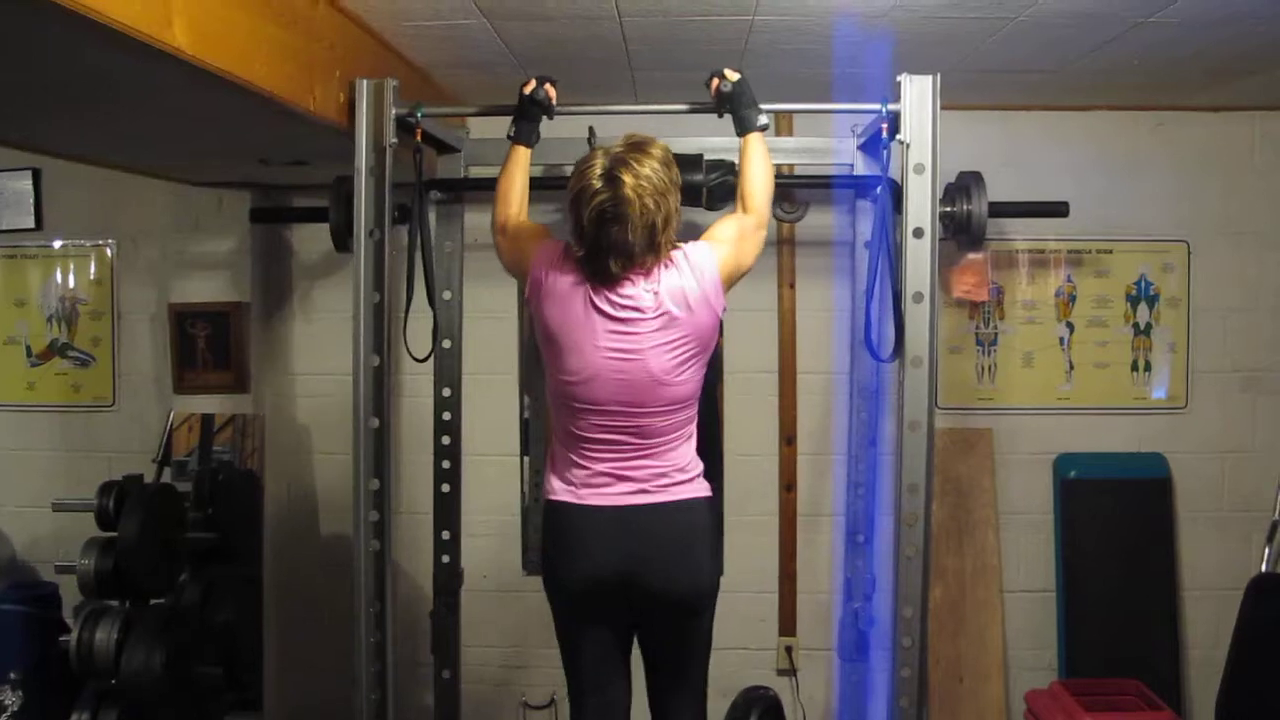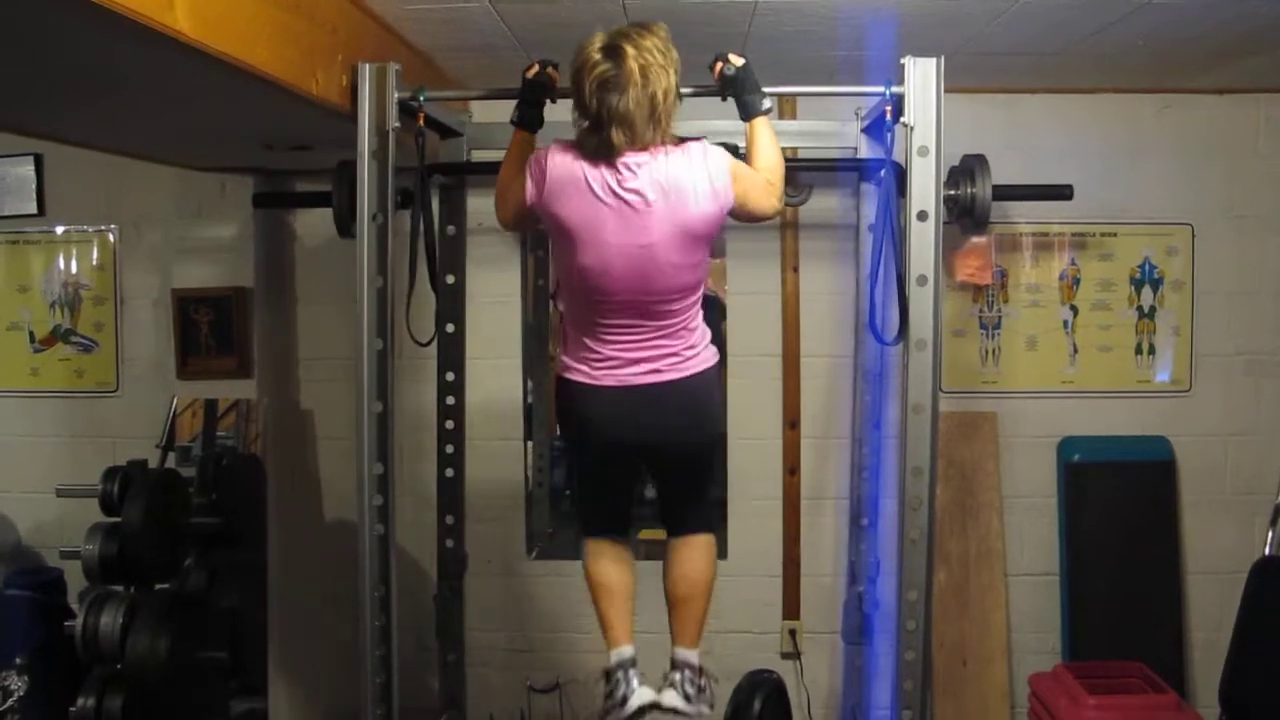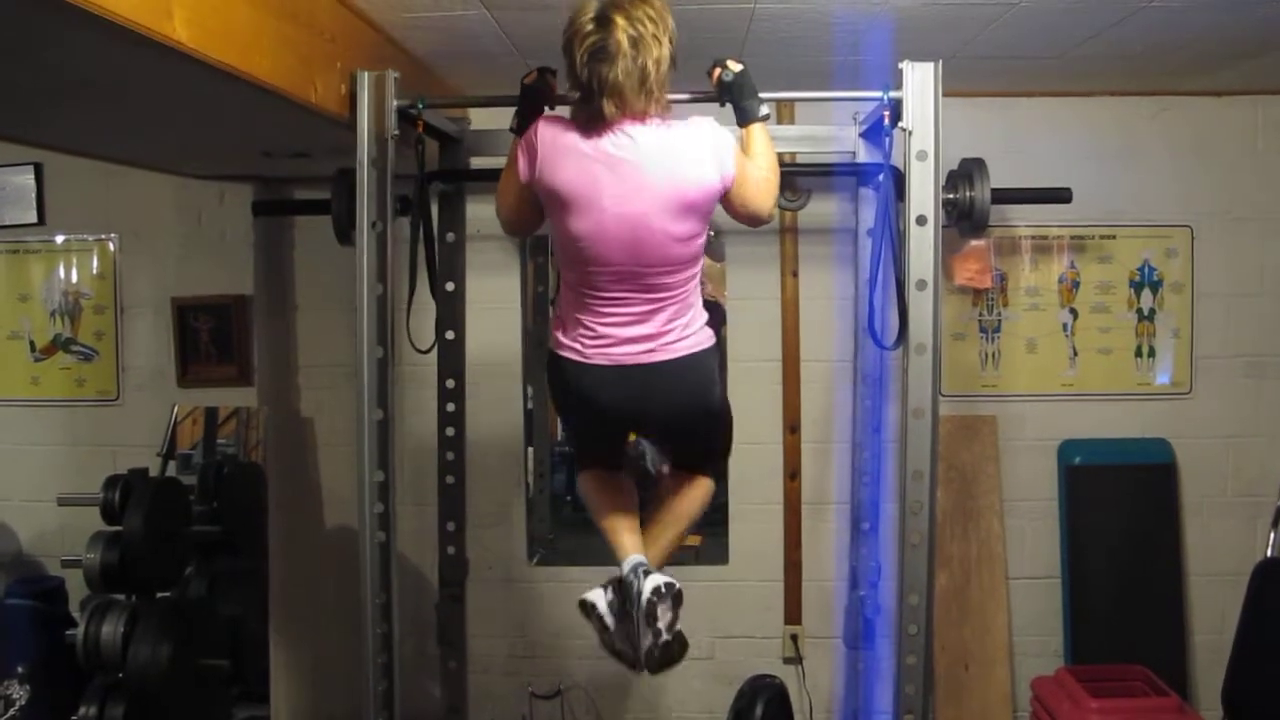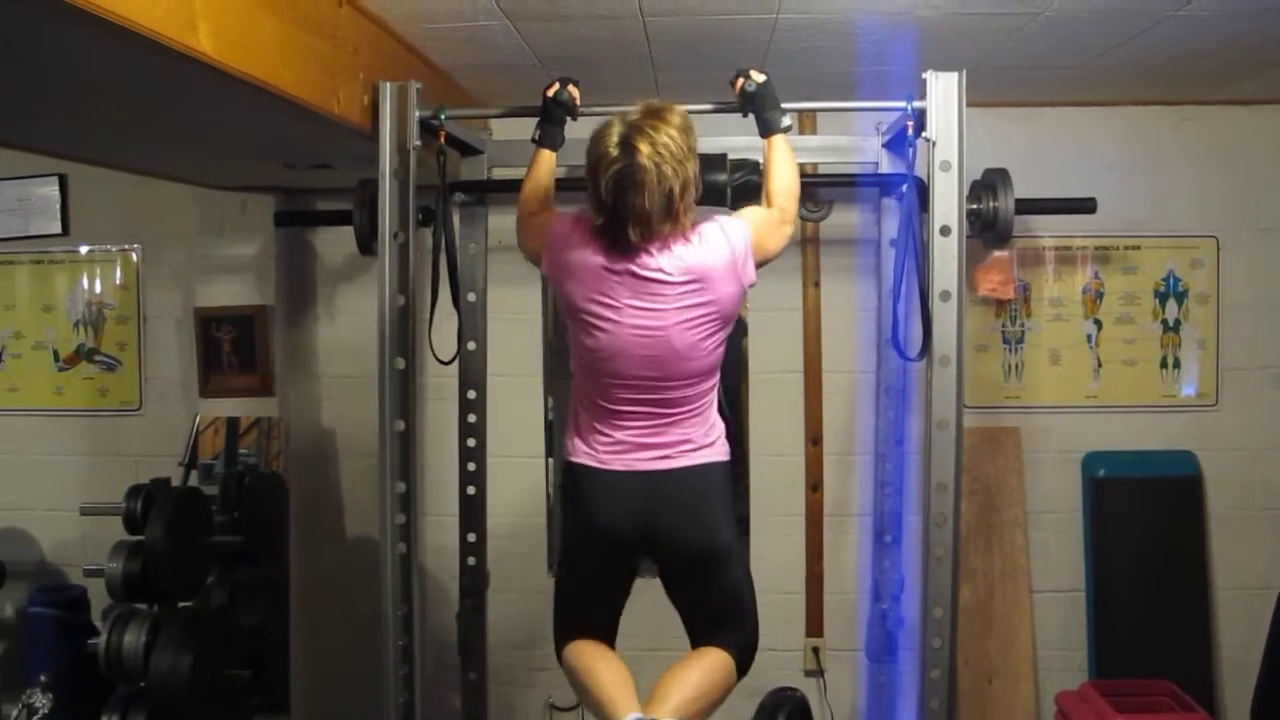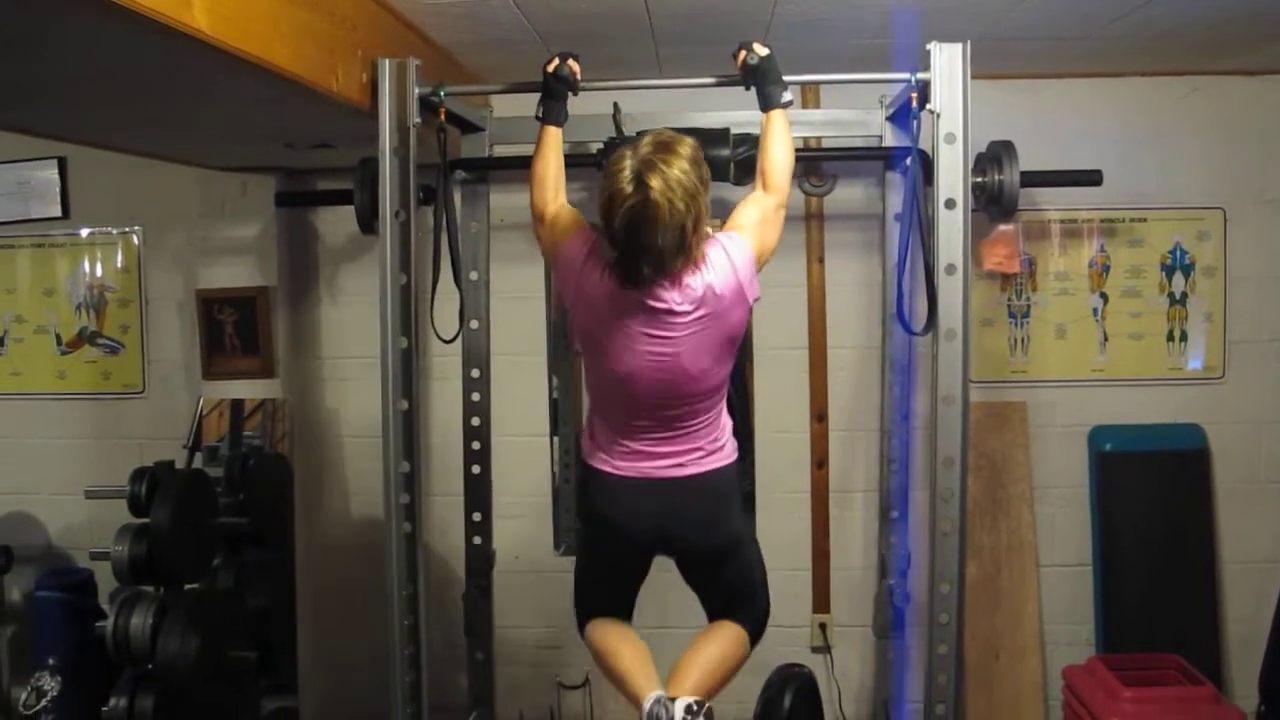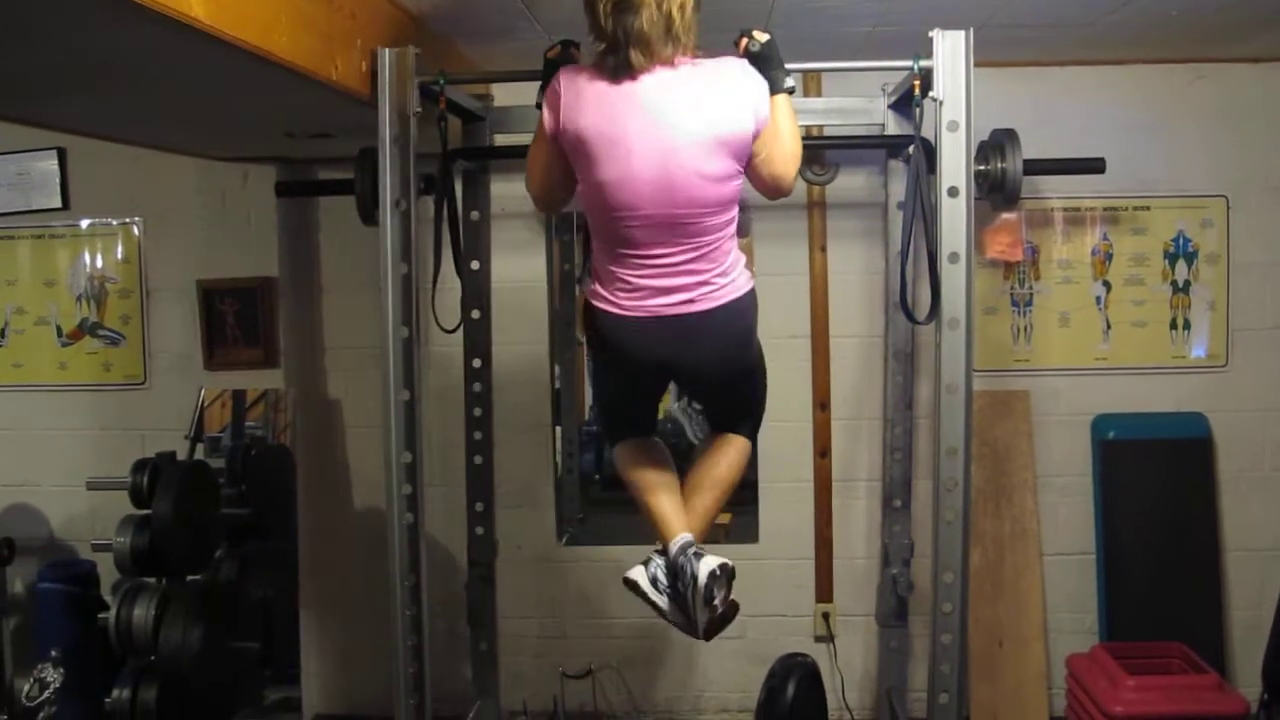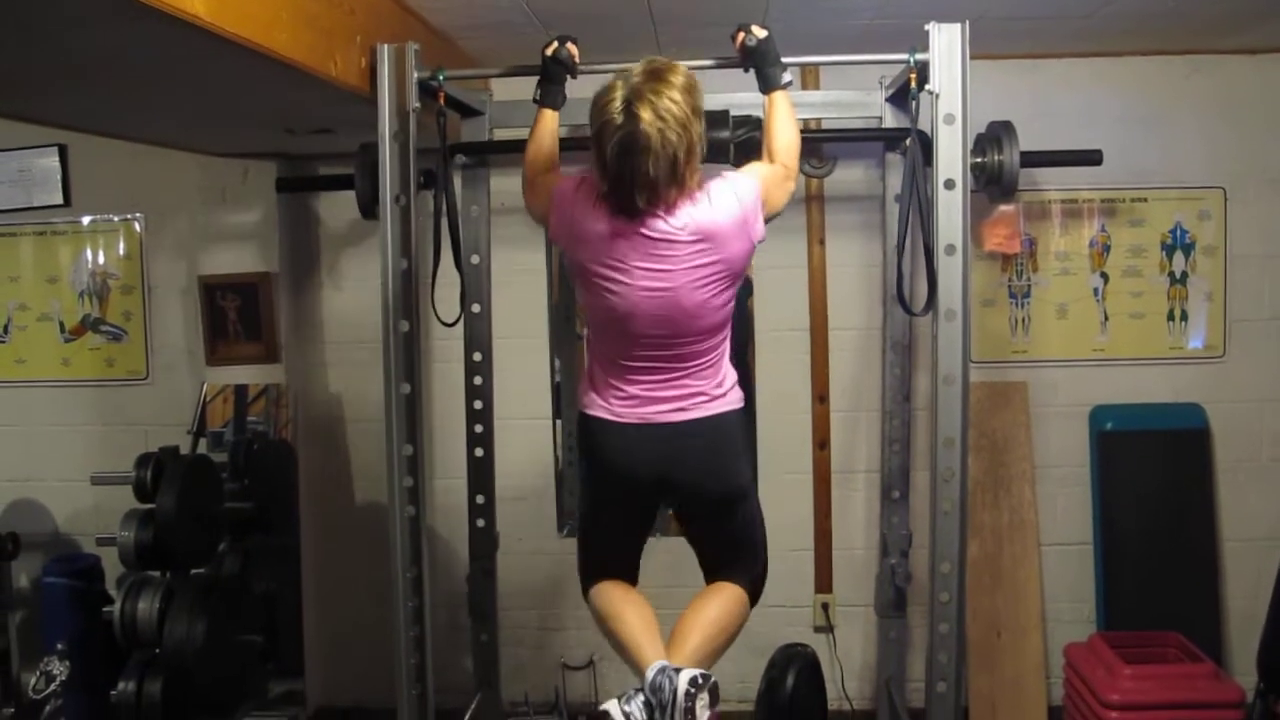
dt=0.7s
person 1, frame 1
left shoulder: (553, 284)
right shoulder: (698, 279)
left elbow: (506, 226)
right elbow: (754, 218)
left wrist: (524, 131)
right wrist: (749, 120)
left hip: (578, 532)
right hip: (678, 529)
person 1, frame 2
left shoulder: (554, 172)
right shoulder: (704, 171)
left elbow: (508, 210)
right elbow: (769, 195)
left wrist: (526, 117)
right wrist: (753, 104)
left hip: (589, 397)
right hip: (687, 393)
left knee: (603, 524)
right knee: (691, 523)
person 1, frame 3
left shoulder: (548, 143)
right shoulder: (703, 143)
left elbow: (513, 222)
right elbow: (761, 206)
right wrist: (750, 109)
left hip: (582, 372)
right hip: (681, 370)
left knee: (596, 461)
right knee: (703, 460)
left ankle: (631, 569)
right ankle: (649, 574)
person 1, frame 4
left shoulder: (572, 254)
right shoulder: (722, 252)
left elbow: (527, 220)
right elbow: (784, 212)
left wrist: (548, 131)
right wrist: (771, 119)
left hip: (597, 489)
right hip: (693, 490)
left knee: (580, 635)
right knee: (730, 641)
person 1, frame 5
left shoulder: (585, 278)
right shoulder: (727, 274)
left elbow: (546, 205)
right elbow: (773, 191)
left wrist: (553, 108)
right wrist: (772, 94)
left hip: (613, 492)
right hip: (707, 491)
left knee: (600, 615)
right knee: (742, 612)
person 1, frame 6
left shoulder: (573, 92)
right shoulder: (735, 83)
left elbow: (545, 196)
right elbow: (781, 179)
right wrist: (776, 77)
left hip: (619, 323)
right hip: (718, 319)
left knee: (628, 429)
right knee: (737, 422)
left ankle: (675, 550)
right ankle: (688, 556)
person 1, frame 7
left shoulder: (579, 217)
right shoulder: (730, 212)
left elbow: (534, 180)
right elbow: (783, 166)
left wrist: (550, 91)
right wrist: (772, 74)
left hip: (612, 440)
right hip: (708, 436)
left knee: (607, 573)
right knee: (739, 570)
